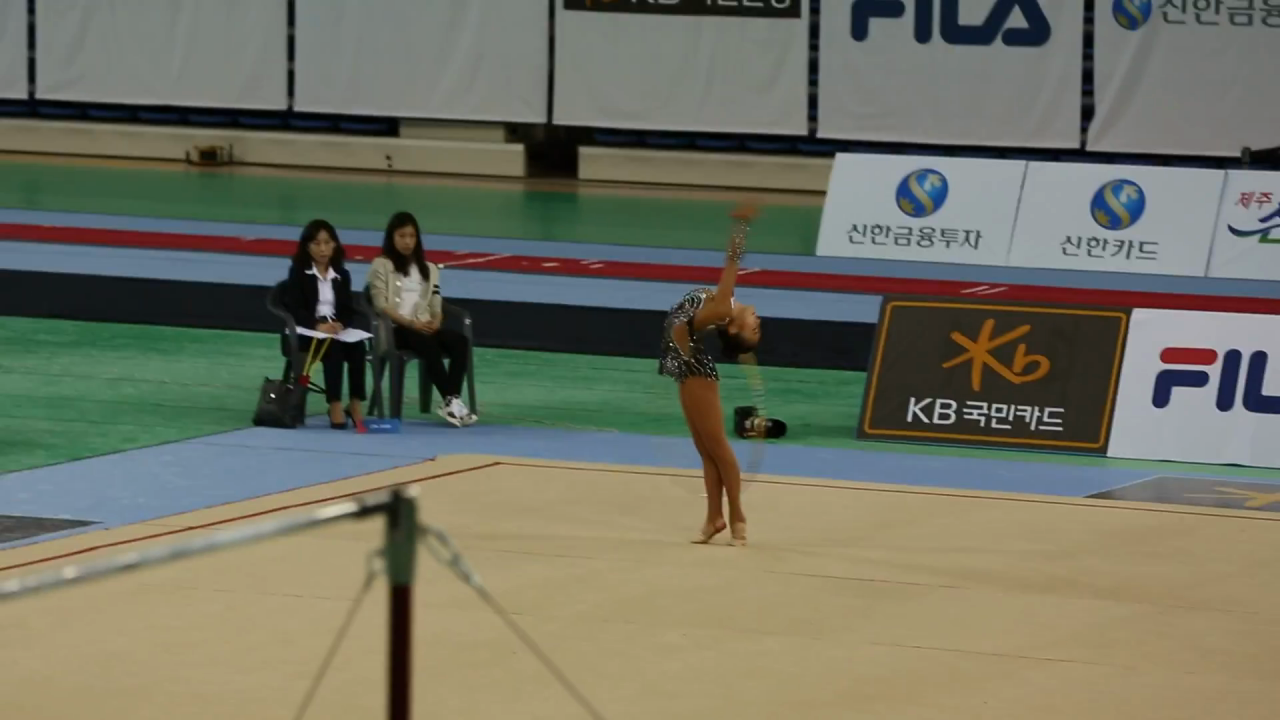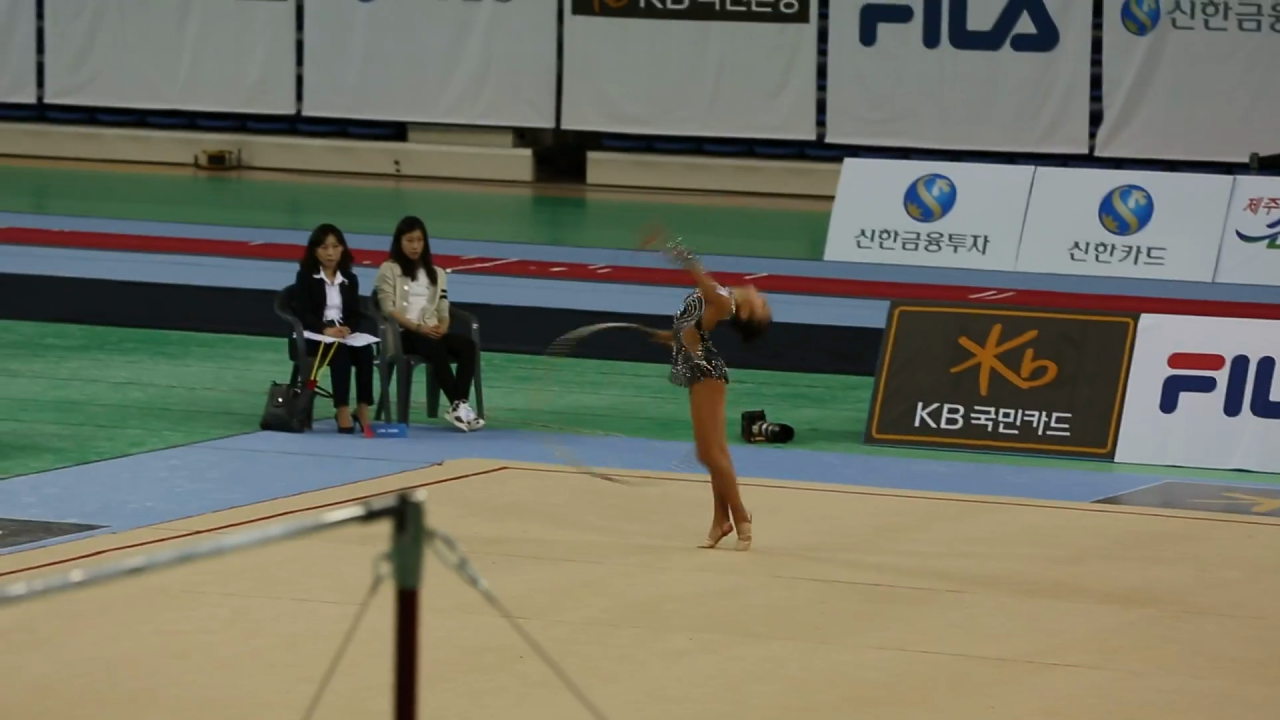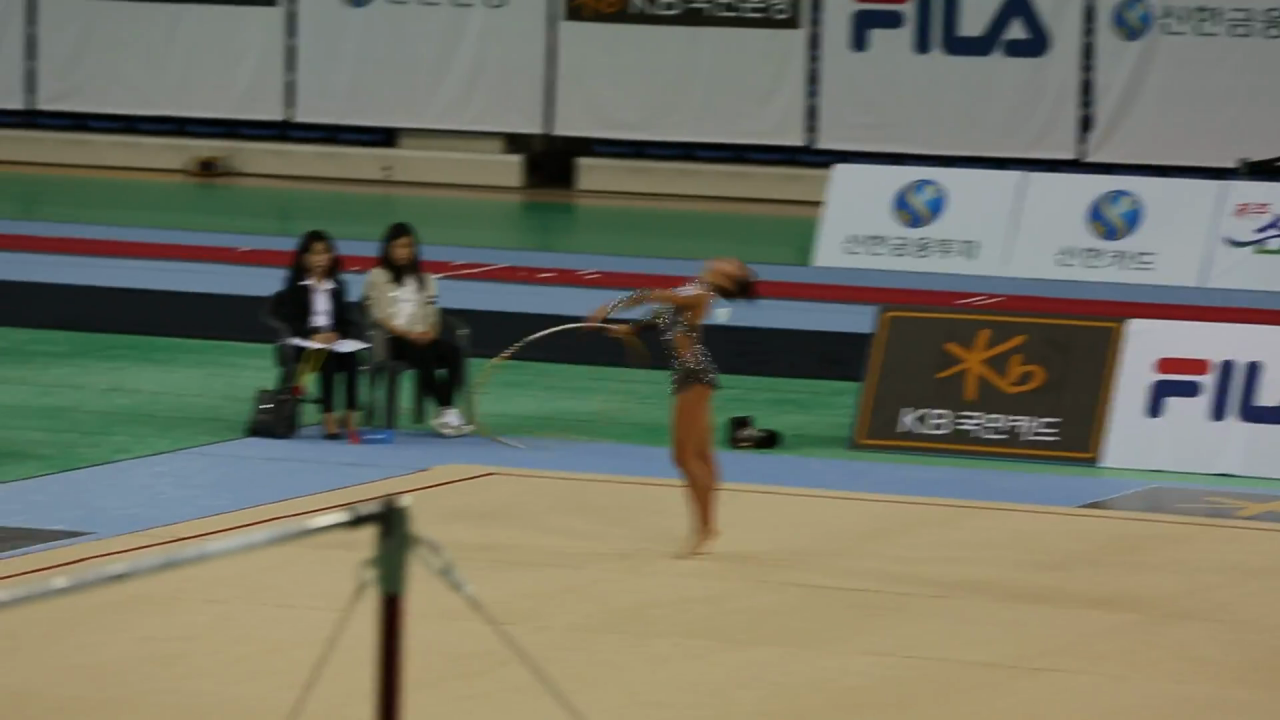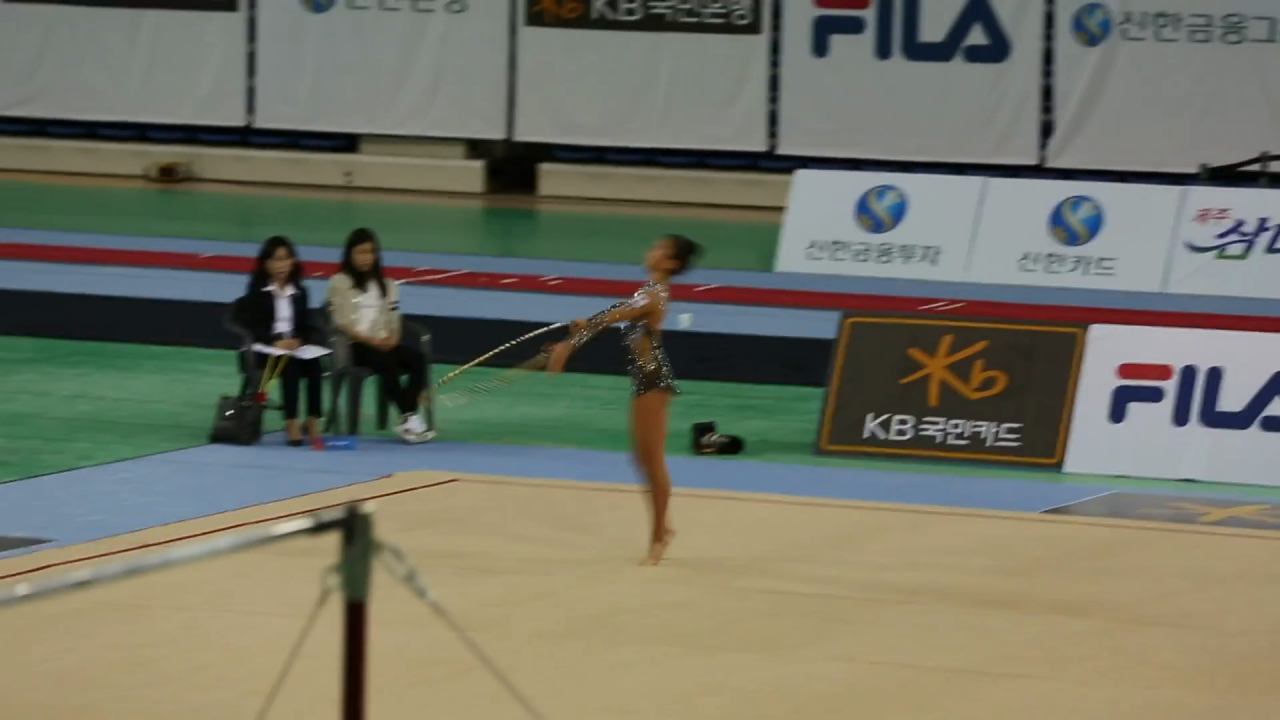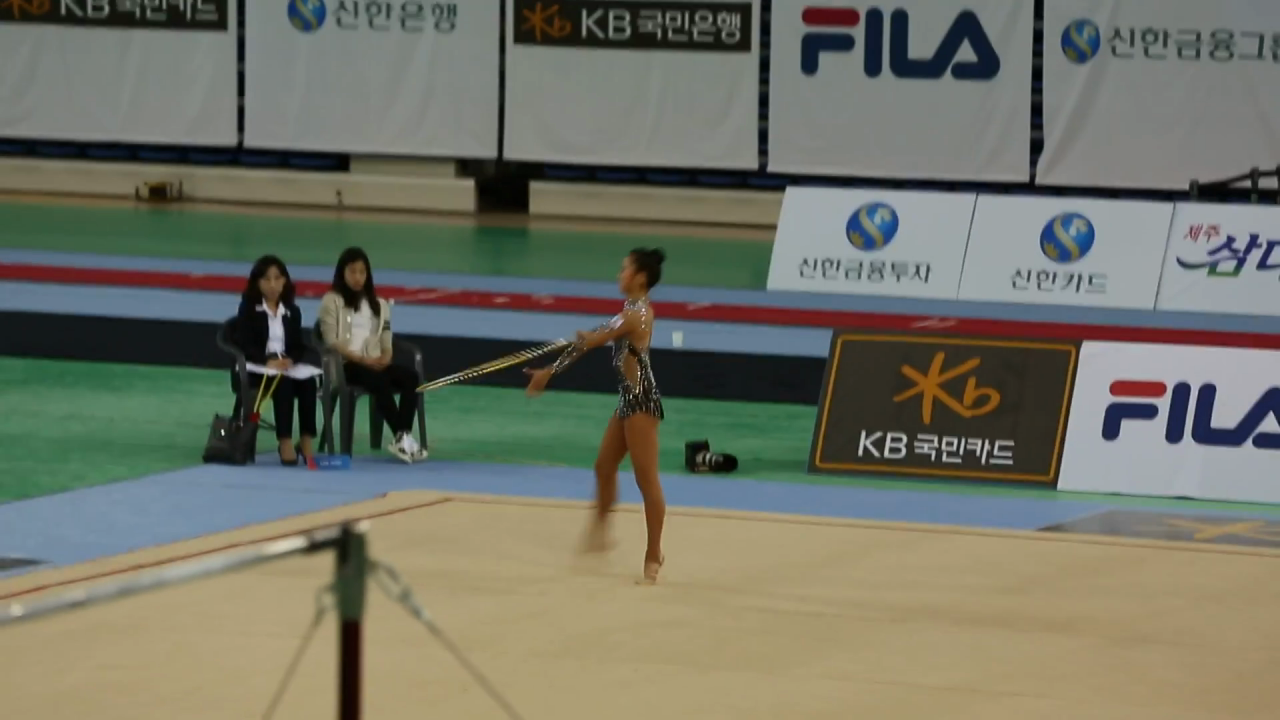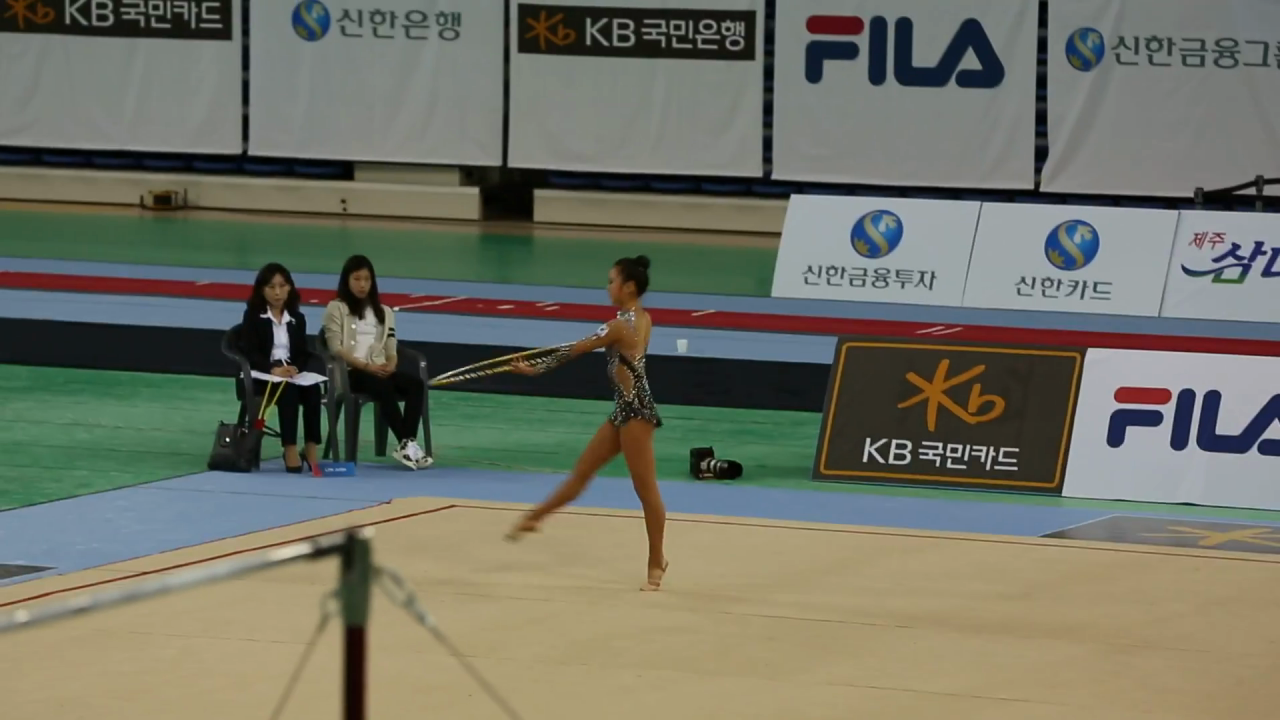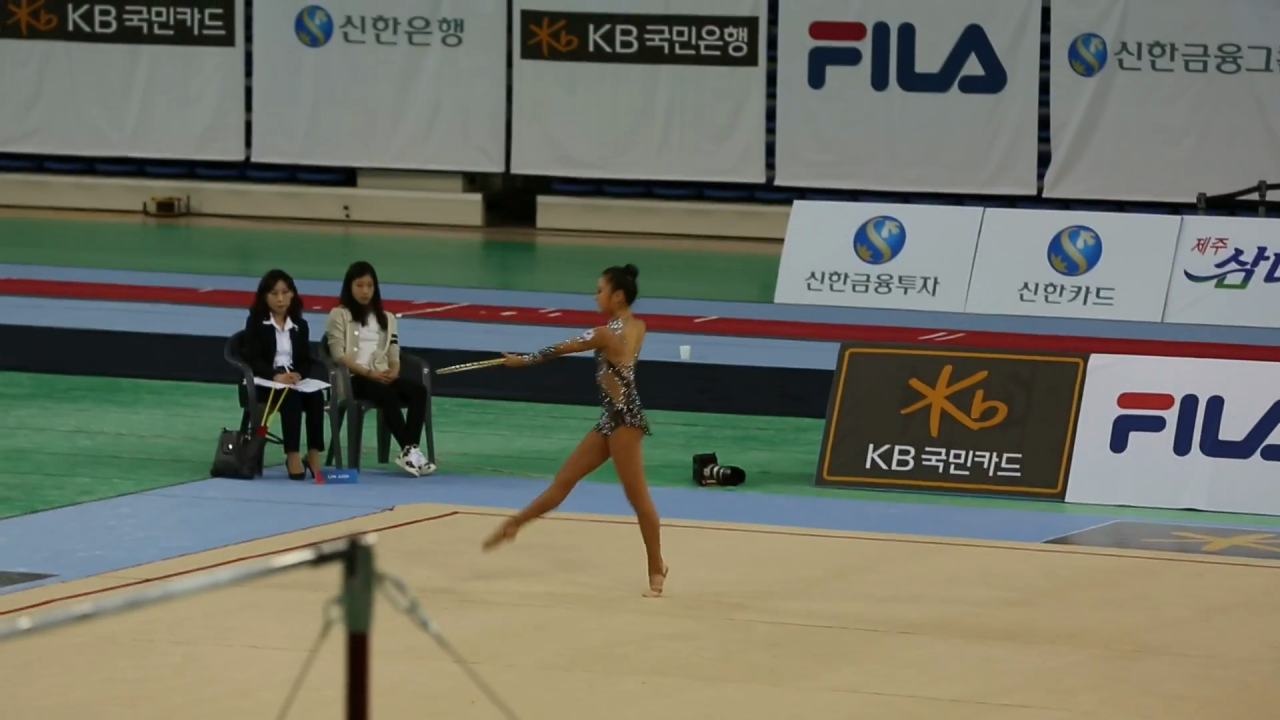
dt=0.1s
person 1, frame 1
left shoulder: (718, 310)
left elbow: (732, 263)
left hip: (694, 369)
right hip: (688, 367)
left knee: (715, 444)
right knee: (706, 446)
left ankle: (735, 516)
right ankle: (716, 516)
person 1, frame 2
left shoulder: (720, 299)
right shoulder: (725, 300)
left elbow: (694, 270)
left wrist: (664, 240)
right wrist: (676, 335)
left hip: (704, 372)
right hip: (700, 369)
left knee: (710, 450)
right knee: (713, 449)
left ankle: (740, 517)
right ankle: (722, 519)
person 1, frame 3
left shoulder: (697, 296)
right shoulder: (697, 292)
left elbow: (652, 295)
right elbow: (665, 316)
left wrist: (608, 309)
right wrist: (630, 328)
left hip: (695, 376)
right hip: (690, 373)
left knee: (685, 456)
right knee: (700, 454)
left ankle: (703, 528)
right ankle: (704, 525)
person 1, frame 4
left shoulder: (652, 296)
right shoulder: (652, 291)
left elbow: (608, 320)
right elbow: (617, 312)
left wrist: (568, 345)
right wrist: (587, 322)
left hip: (652, 379)
right hip: (646, 379)
left knee: (651, 460)
right knee: (644, 457)
left ankle: (658, 538)
right ankle: (661, 526)
person 1, frame 5
left shoulder: (631, 318)
right shoulder: (639, 310)
left elbow: (586, 344)
right elbow: (607, 332)
left wrist: (548, 371)
right wrist: (591, 335)
left hip: (640, 401)
right hip: (631, 400)
left knee: (647, 481)
right knee: (603, 468)
left ankle: (653, 556)
right ankle: (599, 530)
person 1, frame 6
left shoulder: (620, 326)
right shoulder: (641, 318)
left elbow: (576, 349)
left wrist: (536, 368)
left hip: (636, 410)
right hip: (625, 408)
left knee: (645, 489)
right knee: (581, 471)
left ankle: (656, 564)
right ankle: (533, 517)
person 1, frame 7
left shoulder: (607, 333)
right shoulder: (636, 327)
left elbow: (562, 349)
left wrist: (522, 359)
left hip: (623, 417)
right hip: (612, 417)
left knee: (637, 496)
right knee: (563, 480)
left ankle: (656, 568)
right ankle: (512, 525)
person 2, frame 1
left shoulder: (428, 268)
right shoulder: (381, 266)
left elbow: (436, 304)
right elbow: (381, 305)
left wrist: (435, 322)
right wrist: (411, 323)
left hip: (426, 327)
right hip: (396, 328)
left knee: (459, 341)
right knee: (429, 346)
left ankle: (453, 399)
right ankle: (449, 401)
person 2, frame 2
left shoulder: (435, 273)
right shoulder: (388, 270)
left elbow: (443, 307)
right elbow: (389, 309)
left wrist: (442, 325)
right wrist: (418, 327)
left hip: (433, 331)
right hip: (403, 333)
left knee: (467, 345)
right knee: (436, 350)
left ankle: (460, 404)
right ankle: (457, 404)
person 2, frame 3
left shoulder: (425, 279)
right shoulder: (377, 276)
left elbow: (432, 314)
right elbow: (378, 315)
left wrist: (431, 332)
right wrist: (406, 333)
left hip: (421, 337)
right hip: (391, 338)
left knee: (453, 351)
right knee: (424, 356)
left ankle: (447, 410)
right ankle: (444, 411)
person 2, frame 4
left shoulder: (387, 285)
right shoulder: (339, 281)
left elbow: (394, 320)
right elbow: (340, 321)
left wrist: (393, 337)
right wrist: (369, 339)
left hip: (383, 344)
right hip: (353, 344)
left knee: (417, 357)
right knee: (386, 361)
left ankle: (411, 415)
right ankle: (407, 417)
person 2, frame 5
left shoulder: (379, 304)
right shoulder: (331, 301)
left elbow: (386, 340)
right elbow: (332, 341)
left wrist: (385, 357)
right wrist: (361, 359)
left hip: (376, 363)
right hip: (346, 364)
left knee: (410, 376)
right knee: (380, 381)
left ankle: (404, 435)
right ankle: (400, 437)
person 2, frame 6
left shoulder: (383, 311)
right shoulder: (336, 308)
left elbow: (391, 348)
right elbow: (336, 348)
left wrist: (390, 364)
right wrist: (366, 366)
left hip: (380, 370)
right hip: (350, 371)
left knee: (415, 384)
right knee: (385, 388)
left ankle: (409, 442)
right ankle: (405, 444)
person 2, frame 7
left shoulder: (386, 318)
right shoulder: (339, 315)
left elbow: (394, 354)
right elbow: (339, 355)
left wrist: (393, 371)
right wrist: (369, 372)
left hip: (383, 377)
right hip: (353, 378)
left knee: (418, 390)
right knee: (387, 394)
left ankle: (411, 449)
right ankle: (408, 450)
person 3, frame 1
left shoulder: (342, 274)
right shoulder: (298, 273)
left elbow: (348, 309)
right elbow: (295, 309)
left wrist: (339, 324)
right wrist: (318, 325)
left hip: (337, 329)
right hip: (308, 330)
left knee: (357, 347)
right knee: (333, 349)
left ankle: (356, 404)
right ankle: (335, 405)
person 3, frame 2
left shoulder: (349, 279)
right shoulder: (305, 277)
left elbow: (356, 313)
right elbow: (302, 313)
left wrist: (347, 328)
right wrist: (325, 329)
left hip: (345, 333)
right hip: (315, 335)
left knee: (365, 351)
right knee: (340, 352)
left ankle: (363, 408)
right ankle: (342, 410)
person 3, frame 3
left shoulder: (337, 285)
right shoulder: (295, 283)
left elbow: (344, 320)
right elbow: (290, 319)
left wrist: (335, 334)
right wrist: (313, 335)
left hip: (331, 339)
right hip: (303, 341)
left knee: (350, 357)
right knee: (326, 357)
left ankle: (351, 414)
right ankle: (328, 416)
person 3, frame 4
left shoulder: (299, 292)
right shoulder: (256, 289)
left elbow: (307, 326)
right elbow: (252, 325)
left wrist: (298, 340)
right wrist: (275, 342)
left hip: (293, 345)
right hip: (264, 347)
left knee: (314, 363)
right knee: (290, 364)
left ankle: (313, 421)
right ankle: (291, 422)
person 3, frame 5
left shoulder: (292, 311)
right shoulder: (248, 309)
left elbow: (299, 346)
right elbow: (244, 345)
left wrist: (290, 360)
right wrist: (268, 362)
left hip: (287, 365)
right hip: (257, 368)
left knee: (308, 383)
right knee: (284, 385)
left ankle: (306, 440)
right ankle: (285, 442)
person 3, frame 6
left shoulder: (297, 318)
right shoulder: (253, 316)
left elbow: (304, 353)
right elbow: (250, 353)
left wrist: (295, 368)
right wrist: (273, 369)
left hip: (291, 373)
right hip: (262, 375)
left knee: (313, 390)
right knee: (288, 391)
left ankle: (311, 447)
right ankle: (290, 449)
person 3, frame 7
left shoulder: (300, 325)
right shoulder: (255, 323)
left elbow: (307, 360)
right elbow: (252, 359)
left wrist: (298, 374)
right wrist: (276, 376)
left hip: (294, 379)
right hip: (264, 381)
left knee: (316, 397)
right knee: (291, 398)
left ankle: (314, 454)
right ankle: (293, 455)
